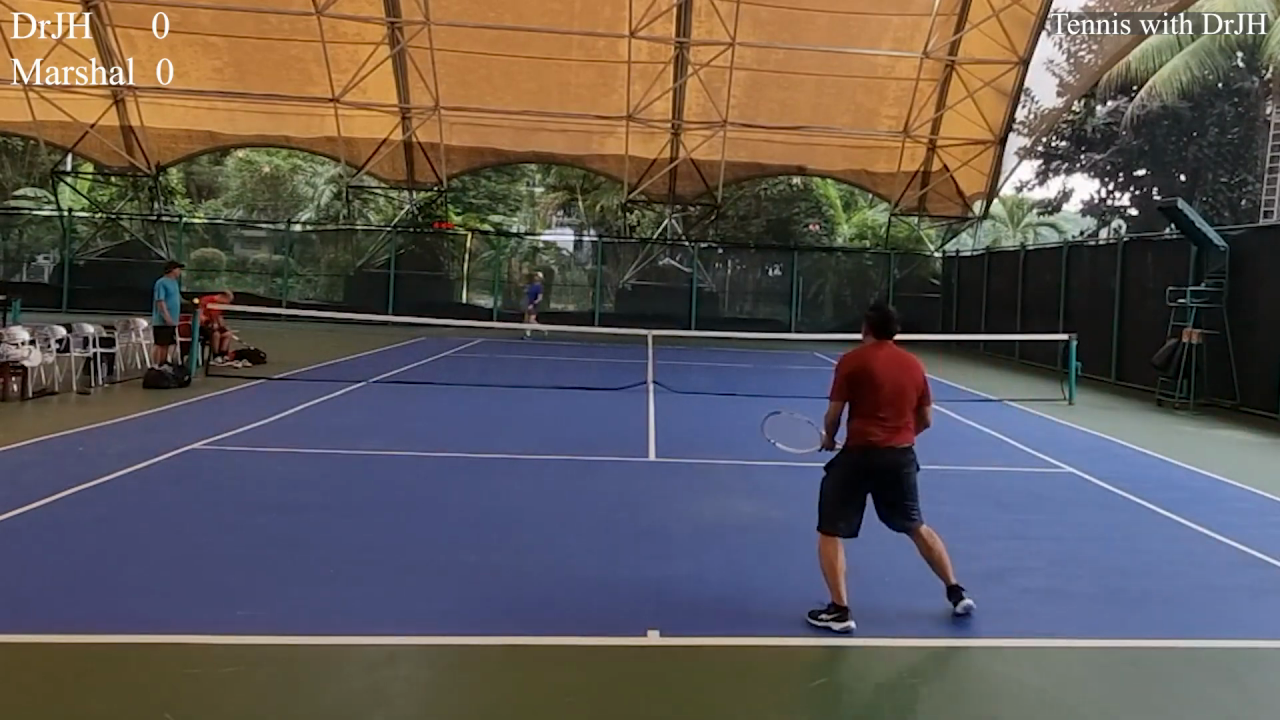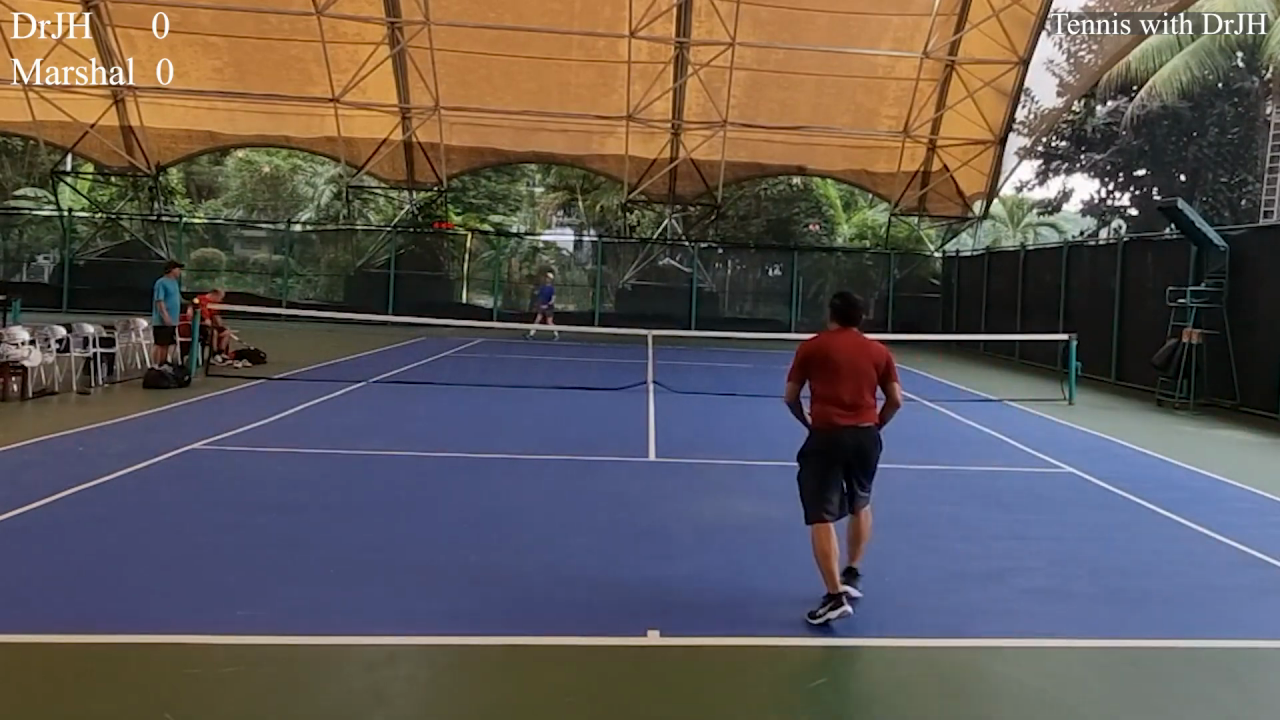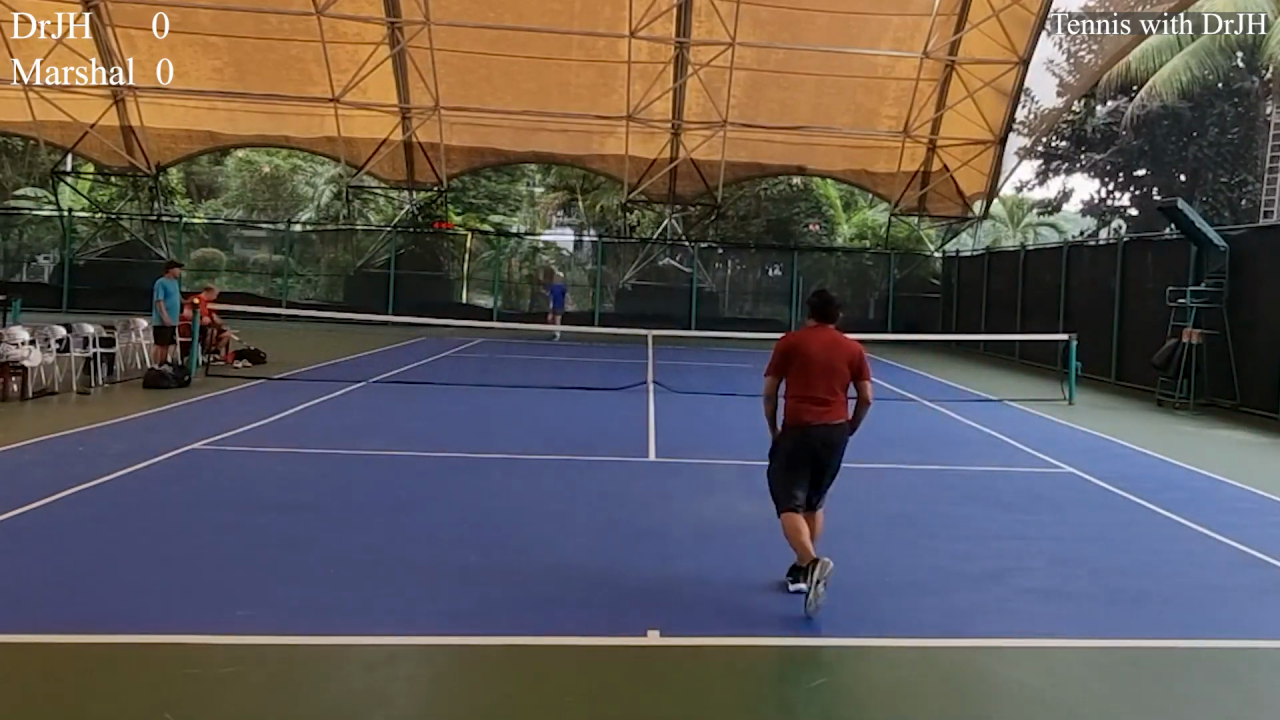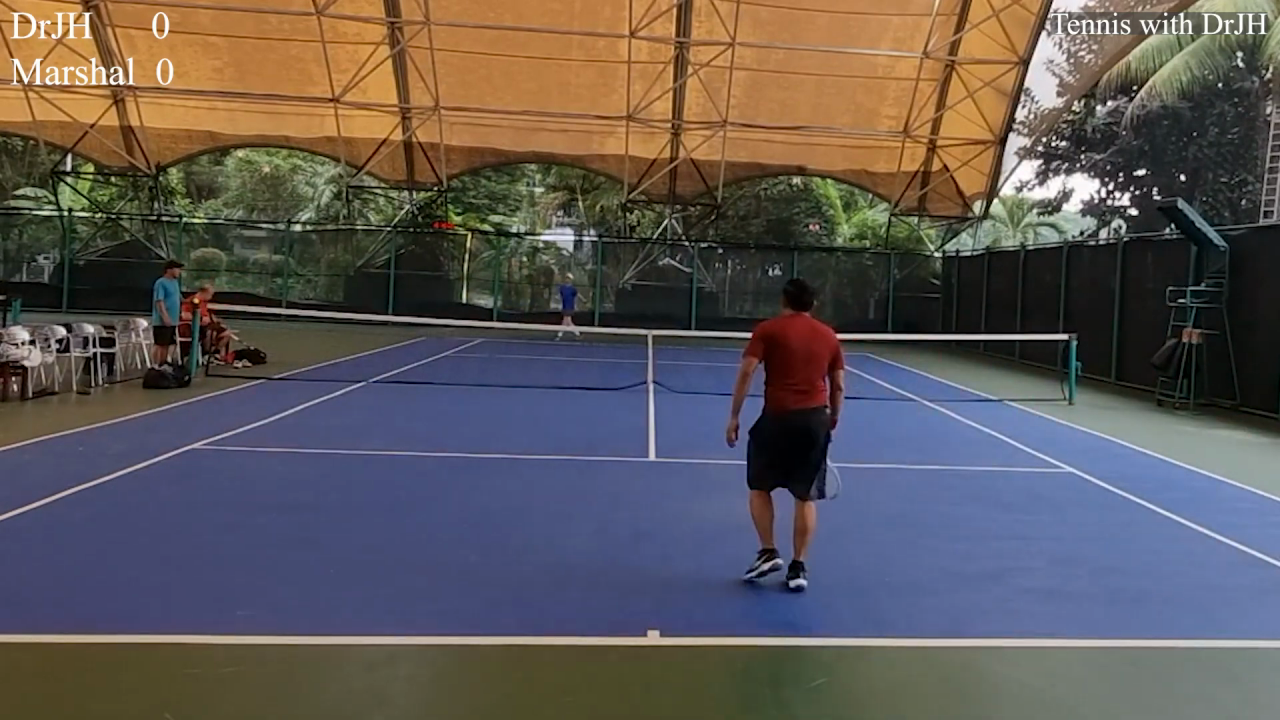
dt=0.2s
person 1, frame 1
left shoulder: (852, 361)
right shoulder: (914, 366)
left elbow: (833, 414)
right elbow: (925, 419)
left wrist: (828, 438)
left hip: (859, 455)
right hip: (900, 457)
left knee: (831, 532)
right knee: (915, 526)
left ankle: (838, 610)
right ankle: (956, 592)
person 1, frame 2
left shoulder: (812, 347)
right shoulder: (879, 352)
left elbow: (790, 397)
right elbow: (895, 400)
left wrist: (808, 423)
left hip: (827, 438)
right hip: (865, 438)
left knee: (822, 519)
right knee: (859, 505)
left ankle: (835, 597)
right ankle: (852, 575)
person 1, frame 3
left shoulder: (789, 343)
right shoulder: (853, 349)
left elbow: (769, 393)
right elbow: (866, 399)
left wrist: (775, 432)
right wrist: (850, 428)
left hip: (798, 432)
right hip: (835, 432)
left knee: (790, 509)
right knee: (813, 504)
left ankle: (813, 562)
right ankle: (801, 571)
person 1, frame 4
left shoulder: (768, 330)
right shoulder: (828, 336)
left elbow: (746, 372)
right elbow: (838, 385)
left wrist: (734, 417)
right wrist: (832, 421)
left hip: (778, 419)
right hip: (815, 419)
left knee: (760, 488)
right knee: (806, 496)
left ankle: (769, 552)
right ankle: (798, 568)
